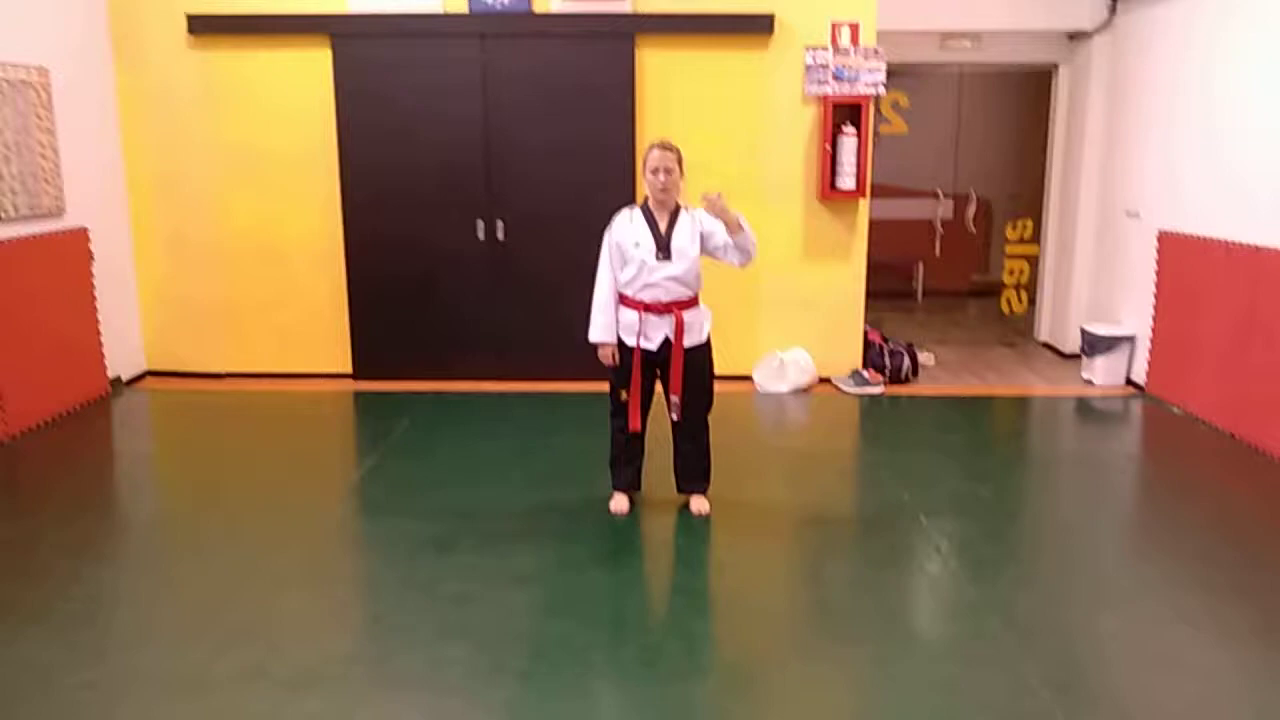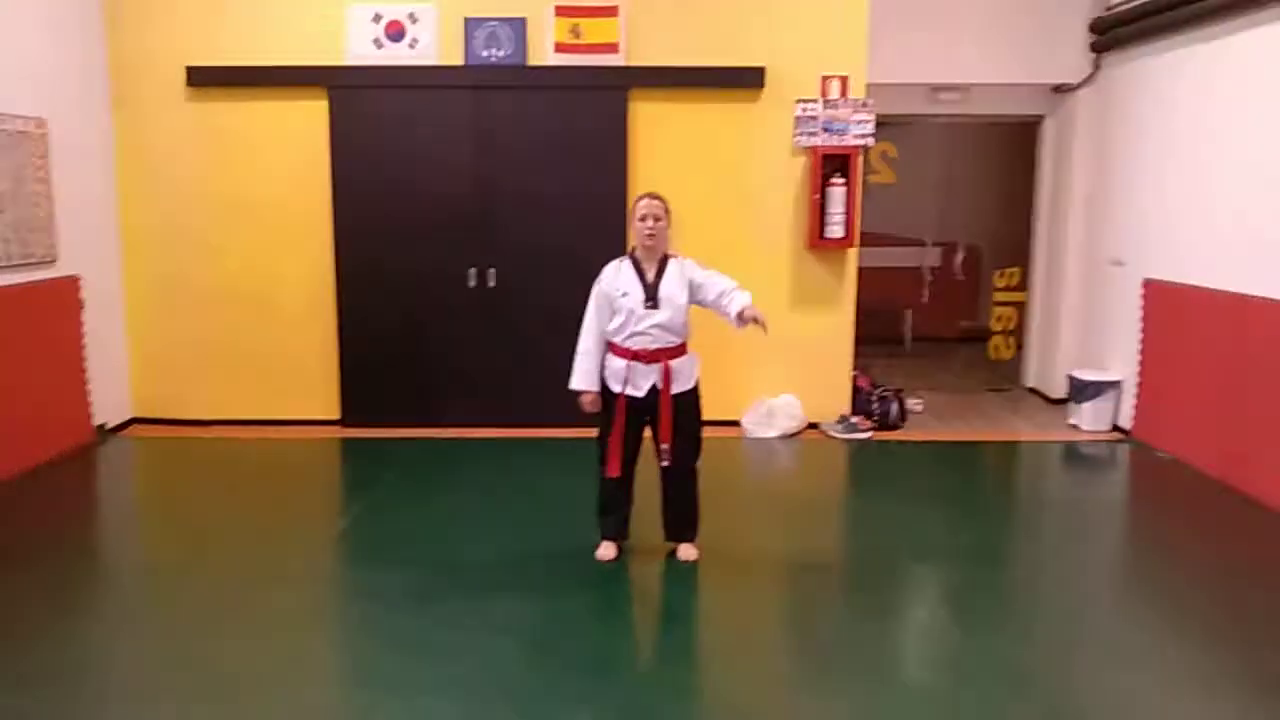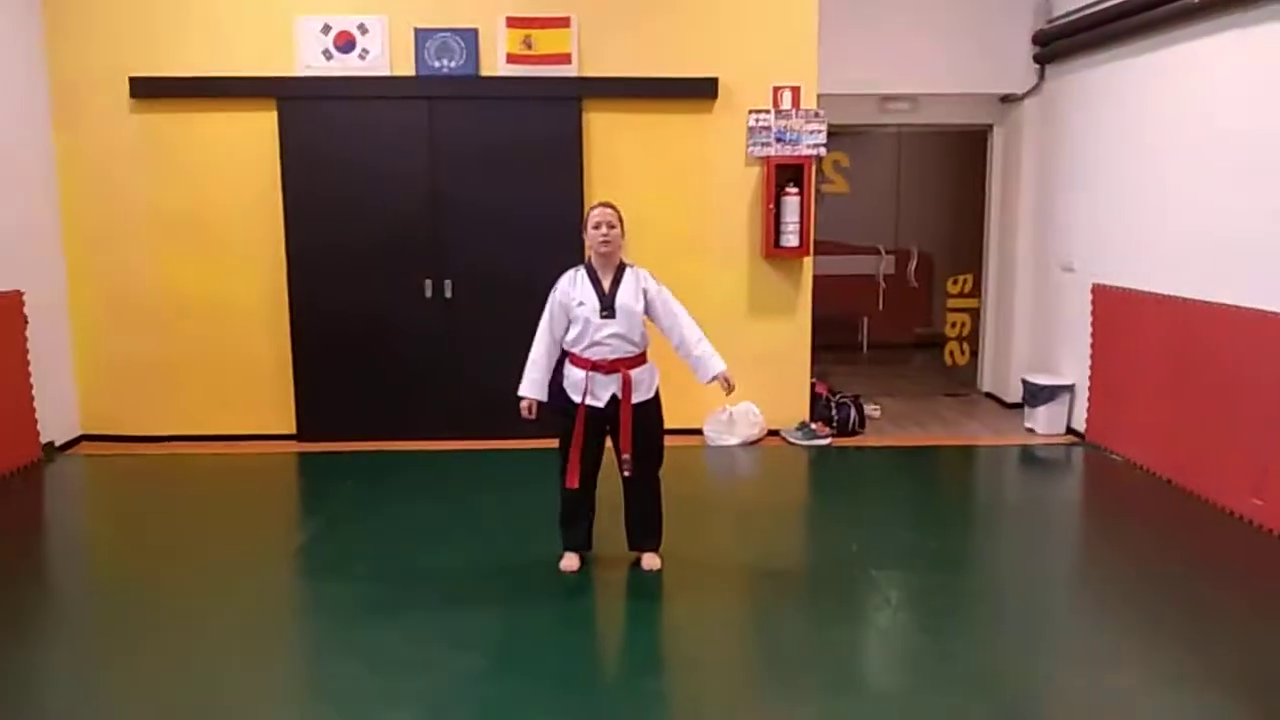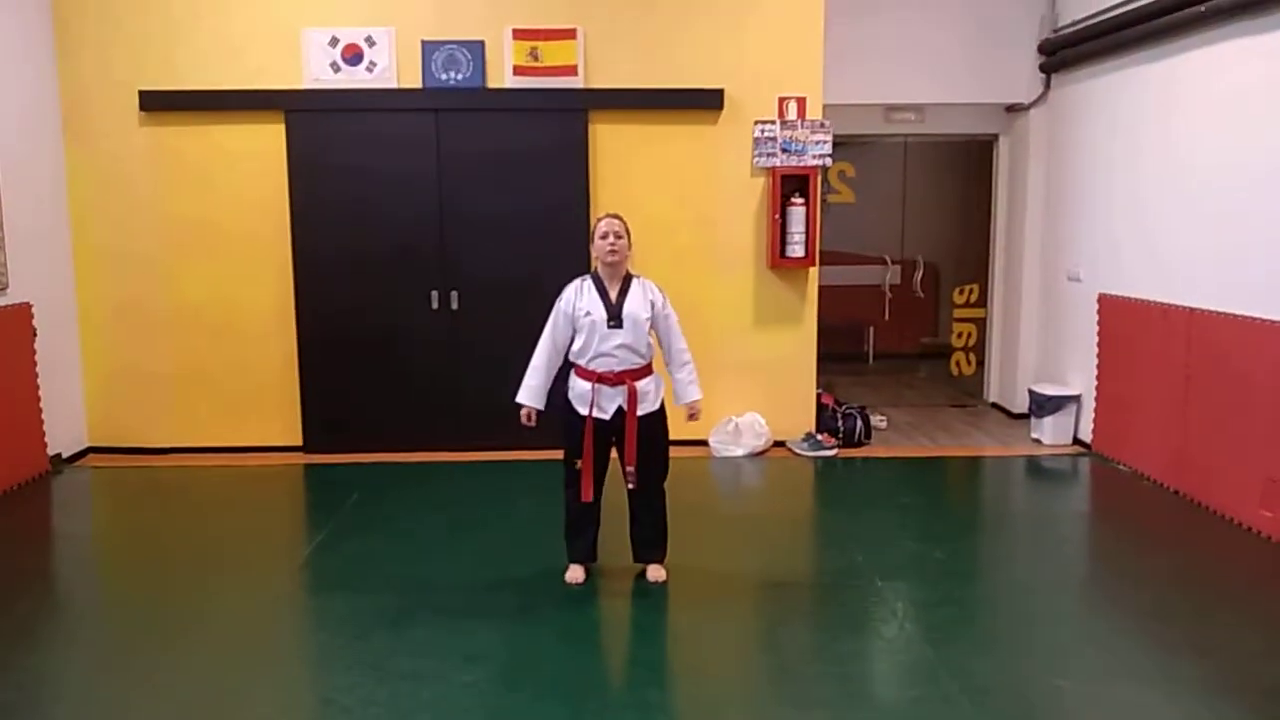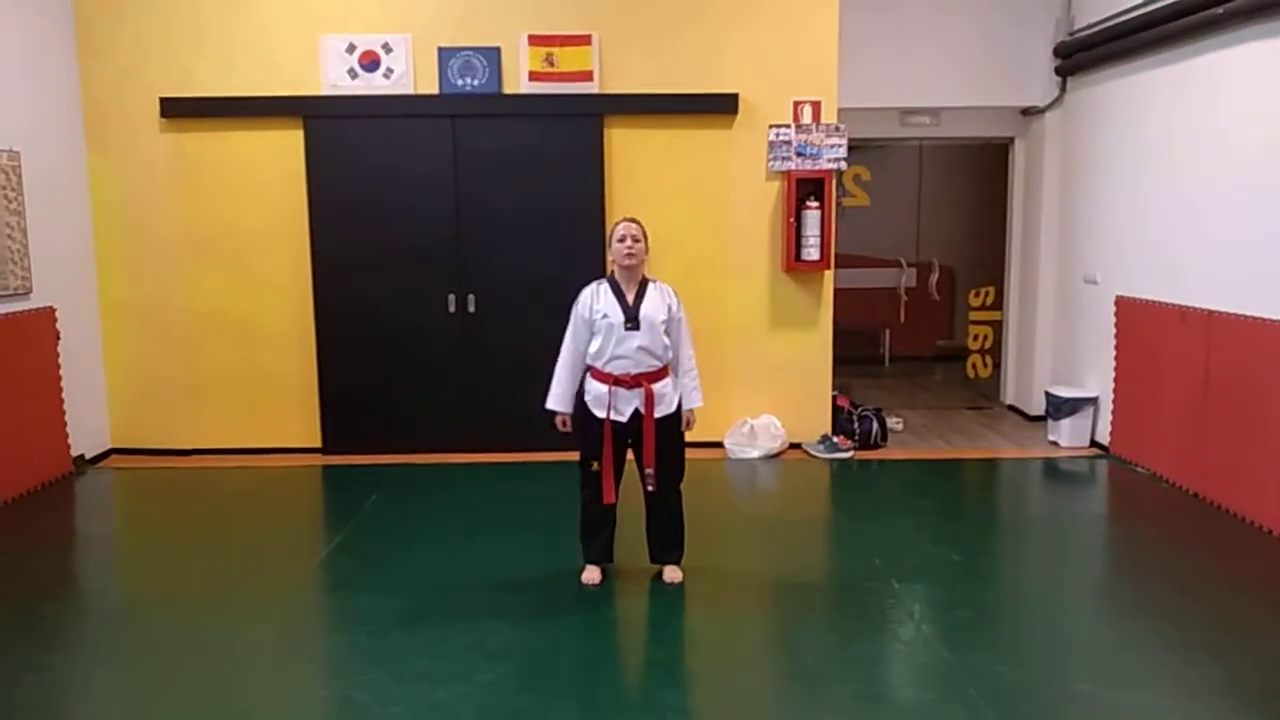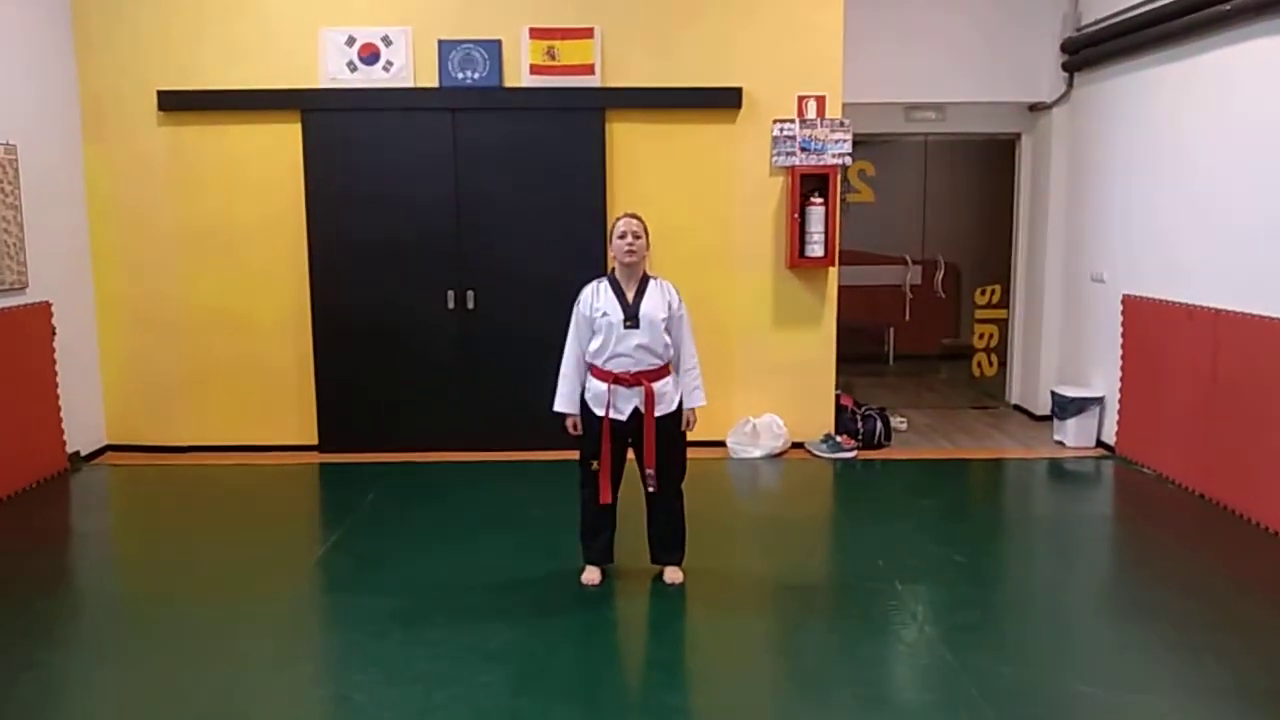
dt=0.2s
person 1, frame 1
left shoulder: (697, 221)
right shoulder: (623, 223)
left elbow: (742, 253)
right elbow: (607, 282)
left wrist: (728, 218)
right wrist: (604, 336)
left hip: (686, 330)
right hip: (635, 330)
left knee: (691, 414)
right knee: (628, 412)
left ankle: (695, 488)
right ankle: (623, 487)
person 1, frame 2
left shoulder: (686, 271)
right shoulder: (612, 274)
left elbow: (724, 294)
right elbow: (593, 330)
left wrist: (746, 309)
right wrist: (586, 383)
left hip: (675, 377)
right hip: (624, 377)
left knee: (679, 461)
right knee: (617, 460)
left ankle: (683, 536)
right ankle: (611, 535)
person 1, frame 3
left shoulder: (642, 281)
right shoulder: (569, 283)
left elbow: (679, 326)
right elbow: (547, 338)
left wrist: (713, 367)
right wrist: (532, 390)
left hip: (635, 386)
right hip: (584, 386)
left knee: (639, 470)
right knee: (577, 469)
left ankle: (646, 546)
right ankle: (573, 546)
person 1, frame 4
left shoulder: (648, 292)
right shoulder: (575, 293)
left elbow: (674, 347)
right elbow: (550, 347)
left wrist: (689, 393)
right wrist: (531, 397)
left hip: (640, 398)
right hip: (588, 398)
left knee: (646, 482)
right knee: (582, 482)
left ankle: (652, 557)
right ankle: (579, 558)
person 1, frame 5
left shoulder: (665, 296)
right shoulder: (591, 296)
left elbow: (683, 353)
right elbow: (572, 353)
left wrist: (690, 402)
right wrist: (562, 403)
left hip: (657, 401)
right hip: (605, 400)
left knee: (663, 483)
right knee: (599, 484)
left ankle: (669, 558)
right ankle: (595, 559)
person 1, frame 6
left shoulder: (666, 293)
right shoulder: (592, 294)
left elbow: (684, 351)
right elbow: (575, 353)
left wrist: (691, 401)
right wrist: (569, 406)
left hip: (657, 399)
right hip: (605, 400)
left knee: (664, 483)
right knee: (598, 483)
left ankle: (669, 560)
right ankle: (594, 560)
